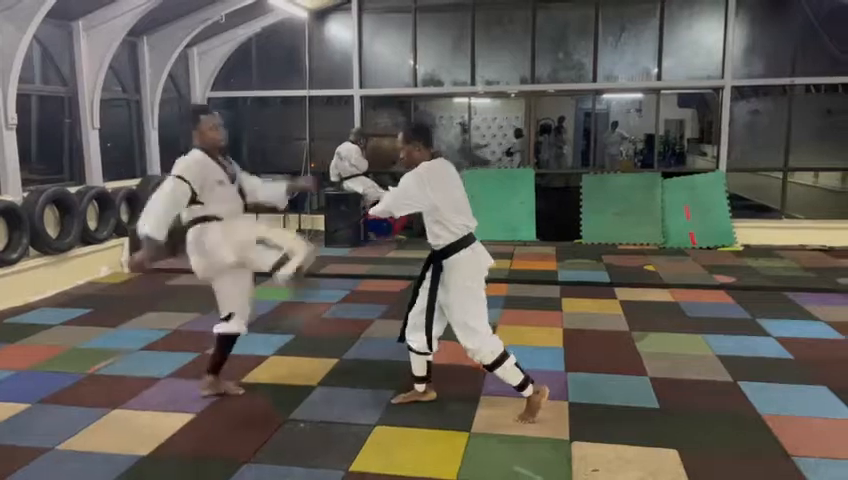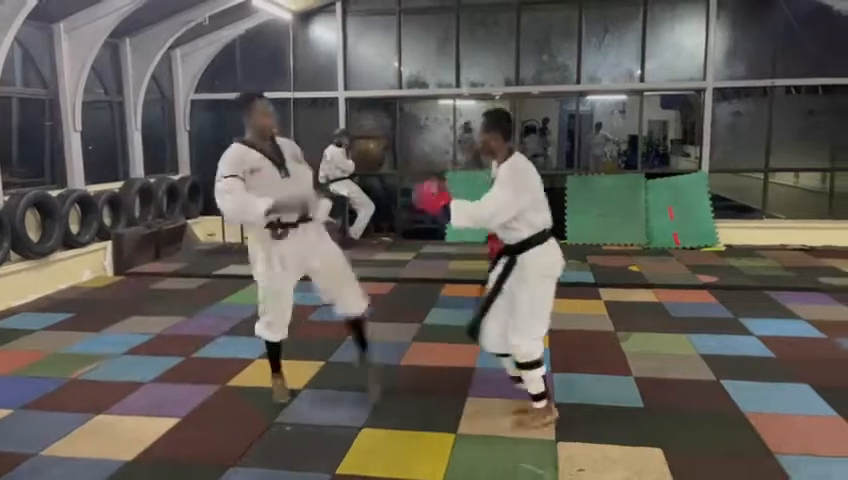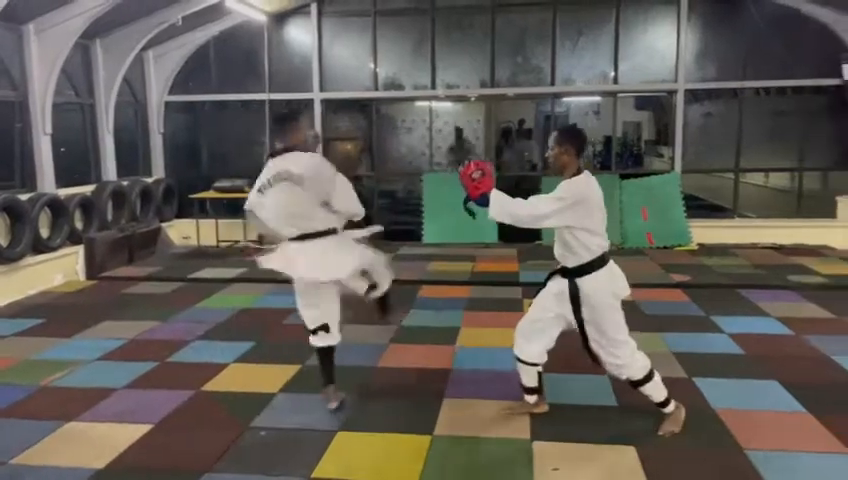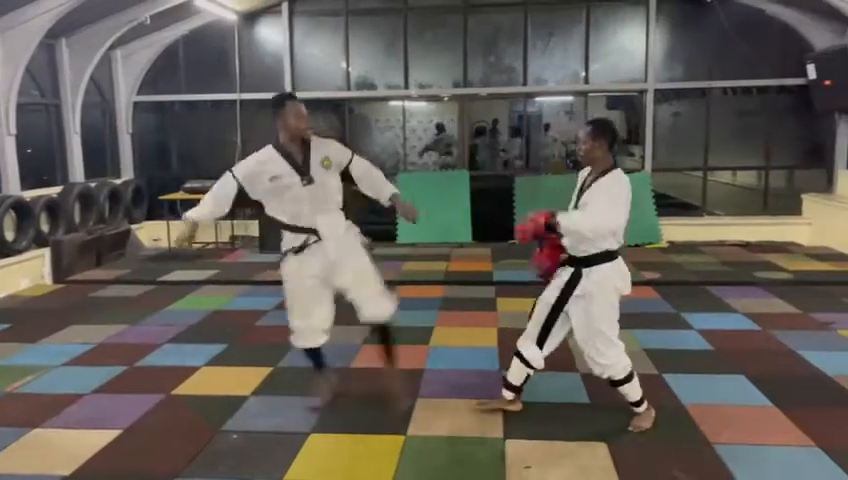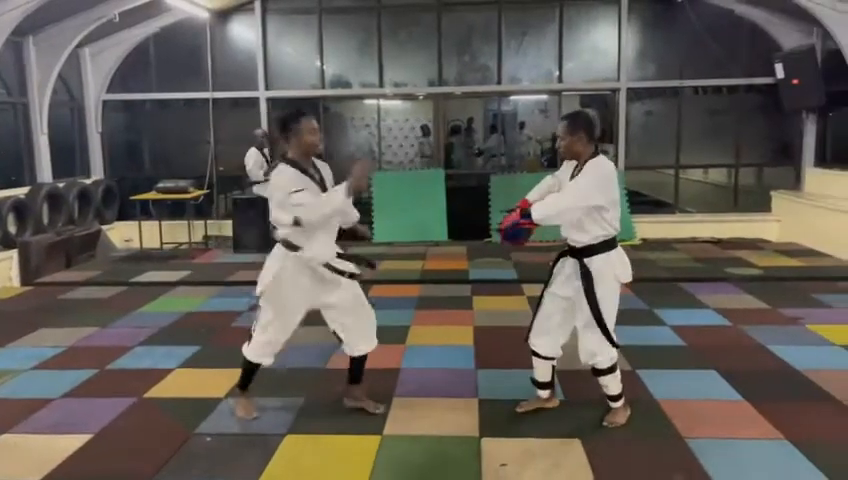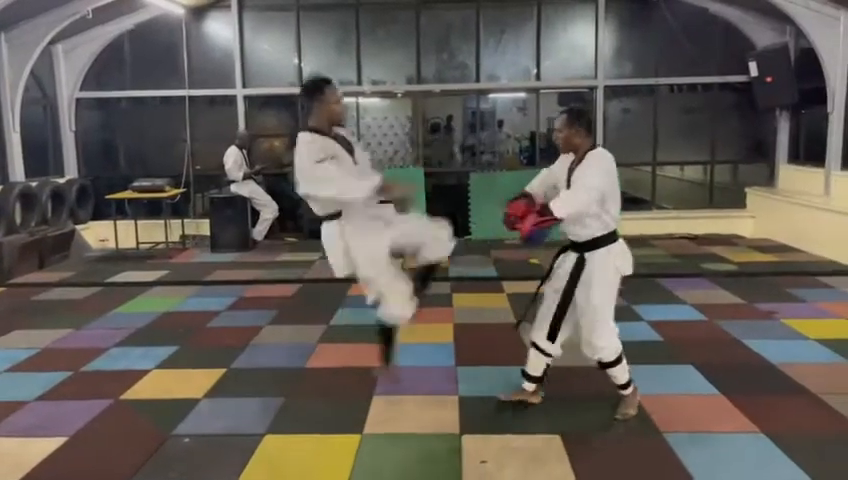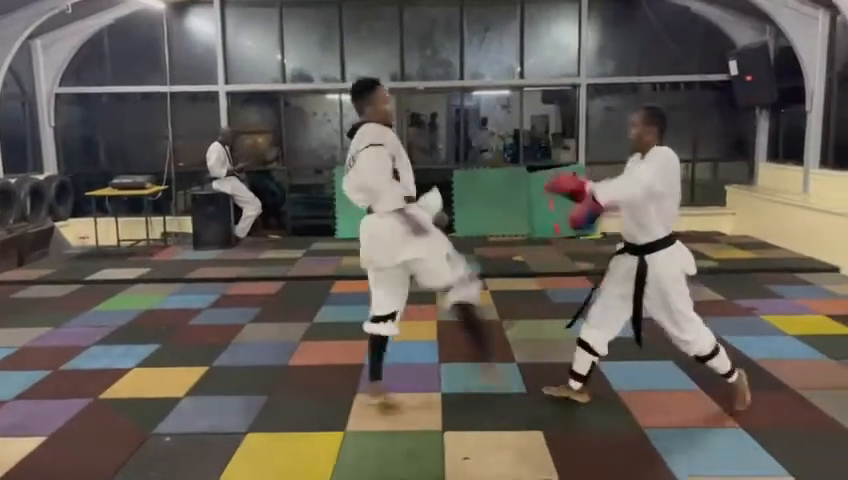
dt=0.5s
person 1, frame 1
left shoulder: (420, 178)
right shoulder: (442, 168)
left elbow: (389, 207)
left wrist: (370, 213)
right wrist: (390, 215)
left hip: (457, 263)
right hip: (449, 259)
left knee: (476, 336)
right knee: (418, 323)
left ankle: (532, 391)
right ankle: (422, 388)
person 1, frame 2
left shoulder: (515, 171)
right shoulder: (506, 166)
left elbow: (486, 213)
left wrist: (445, 206)
right wrist: (498, 234)
left hip: (531, 258)
right hip: (517, 256)
left knee: (522, 335)
right knee: (498, 328)
left ankle: (542, 407)
right ankle: (536, 395)
person 1, frame 3
left shoulder: (578, 191)
right shoulder: (575, 184)
left elbow: (528, 213)
left wrist: (486, 196)
left hip: (592, 283)
right hip: (568, 279)
left knee: (619, 352)
right knee: (529, 334)
left ankle: (671, 407)
right ankle: (534, 400)
person 1, frame 4
left shoulder: (616, 183)
right shoulder: (588, 175)
left elbow: (594, 222)
left wrist: (552, 221)
right wrist: (551, 230)
left hip: (599, 275)
right hip: (573, 270)
left knee: (603, 350)
right knee: (535, 333)
left ankle: (643, 408)
right ankle: (510, 396)
person 1, frame 5
left shoulder: (601, 170)
right shoulder: (572, 167)
left elbow: (563, 203)
right elbow: (551, 186)
left wrist: (522, 214)
right wrist: (523, 206)
left hip: (599, 264)
right hip: (572, 261)
left knee: (595, 341)
right knee: (544, 329)
left ankle: (618, 404)
right ankle: (546, 395)
person 1, frame 6
left shoulder: (601, 161)
right shoulder: (567, 161)
left elbow: (580, 197)
right elbow: (546, 181)
left wrist: (542, 212)
right wrist: (527, 200)
left hip: (600, 257)
right hip: (574, 255)
left knee: (598, 334)
right knee: (547, 323)
left ankle: (628, 393)
right ankle: (531, 389)
person 1, frame 7
left shoulder: (664, 159)
right shoulder: (637, 161)
left elbow: (631, 189)
right elbow: (616, 195)
left wrist: (583, 190)
right wrist: (587, 199)
left hip: (660, 259)
right hip: (631, 257)
left knee: (684, 326)
right knee: (598, 319)
left ankle: (733, 378)
right ankle: (576, 387)
person 2, frame 1
left shoulder: (224, 162)
right shoulder: (189, 165)
left elbow: (254, 188)
right elbow: (163, 203)
left wrist: (293, 186)
right wrist: (149, 247)
left hip: (233, 239)
right hip: (213, 240)
left knee: (235, 312)
right knee: (294, 248)
left ankle: (213, 379)
person 2, frame 2
left shoulder: (287, 147)
right shoulder: (234, 158)
left elbow: (306, 179)
right elbow: (231, 201)
left wrist: (316, 202)
right wrist: (277, 205)
left hip: (307, 231)
right hip: (271, 241)
left knee: (347, 292)
right knee: (275, 311)
left ankle: (364, 356)
right ankle: (277, 377)
person 2, frame 3
left shoulder: (267, 178)
right shoulder: (315, 164)
left elbow: (255, 211)
right elbow: (351, 208)
left hip: (302, 256)
right hip: (331, 249)
left knee: (320, 321)
right knee: (377, 268)
left ankle: (330, 389)
person 2, frame 4
left shoulder: (327, 148)
right shoulder: (261, 162)
left elbow: (364, 172)
right elbow: (225, 189)
left wrist: (396, 199)
right wrist: (193, 220)
left hip: (336, 237)
right hip: (300, 247)
left knee: (372, 298)
right knee: (307, 319)
left ankle: (389, 357)
right ankle: (322, 375)
person 2, frame 5
left shoulder: (321, 168)
right shoulder: (283, 178)
right elbow: (312, 212)
left wrist: (354, 224)
right wrist: (351, 186)
left hip: (326, 262)
right hip: (293, 266)
left knee: (361, 322)
right knee: (269, 335)
left ankle: (355, 393)
right ankle: (242, 394)
person 2, frame 6
left shoulder: (340, 136)
right shoulder: (308, 147)
right elbow: (322, 186)
left wrist: (390, 194)
right wrist: (379, 187)
left hip: (373, 216)
right hip: (351, 230)
left knee: (438, 239)
right knee: (393, 296)
left ankle: (415, 292)
right ankle: (386, 366)
person 2, frame 7
left shoulder: (357, 145)
right shoulder: (375, 135)
right elbow: (371, 177)
left wrist: (417, 204)
right wrist: (404, 212)
left hip: (377, 235)
right hip: (398, 224)
left knee: (384, 308)
right knee: (460, 284)
left ankle: (376, 386)
right ankle: (484, 355)
